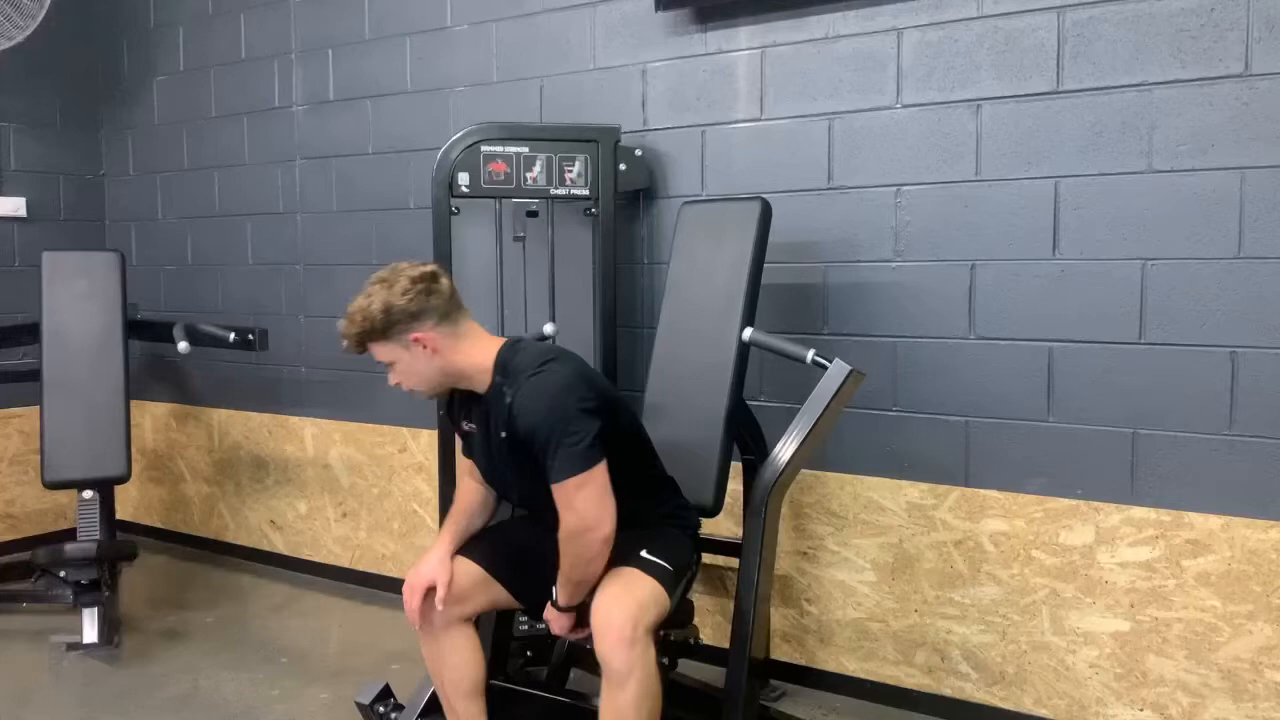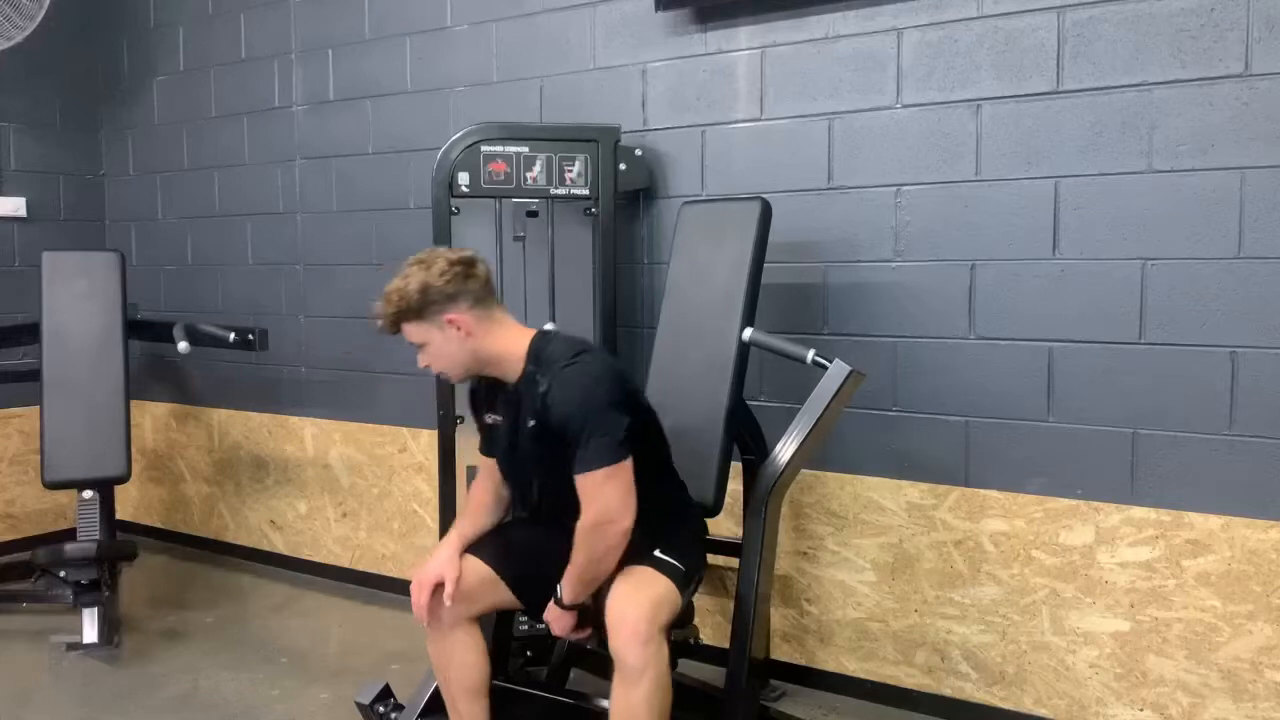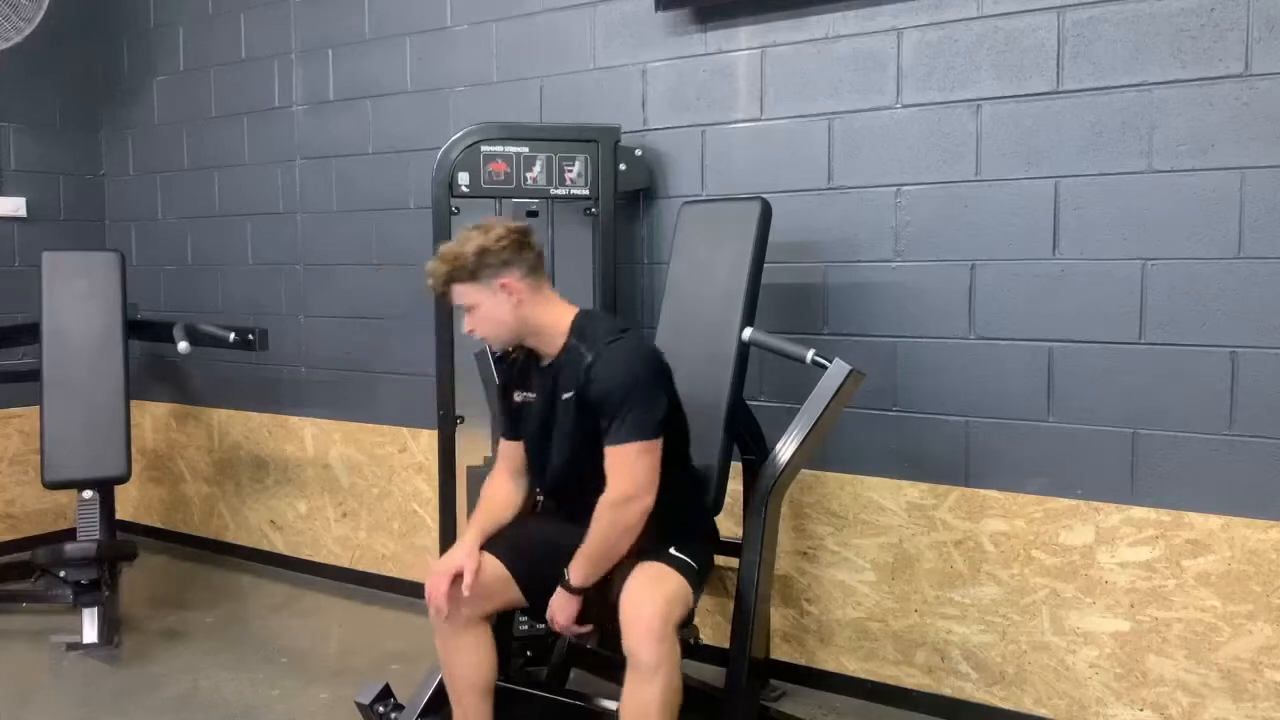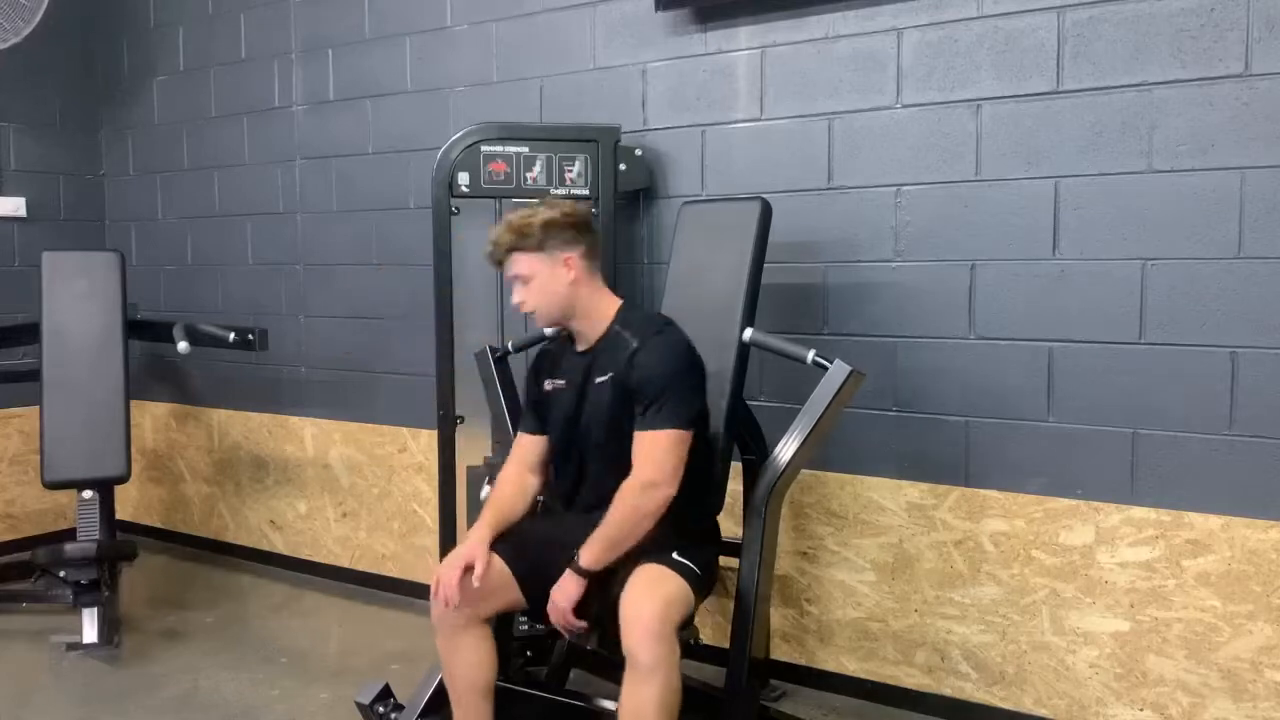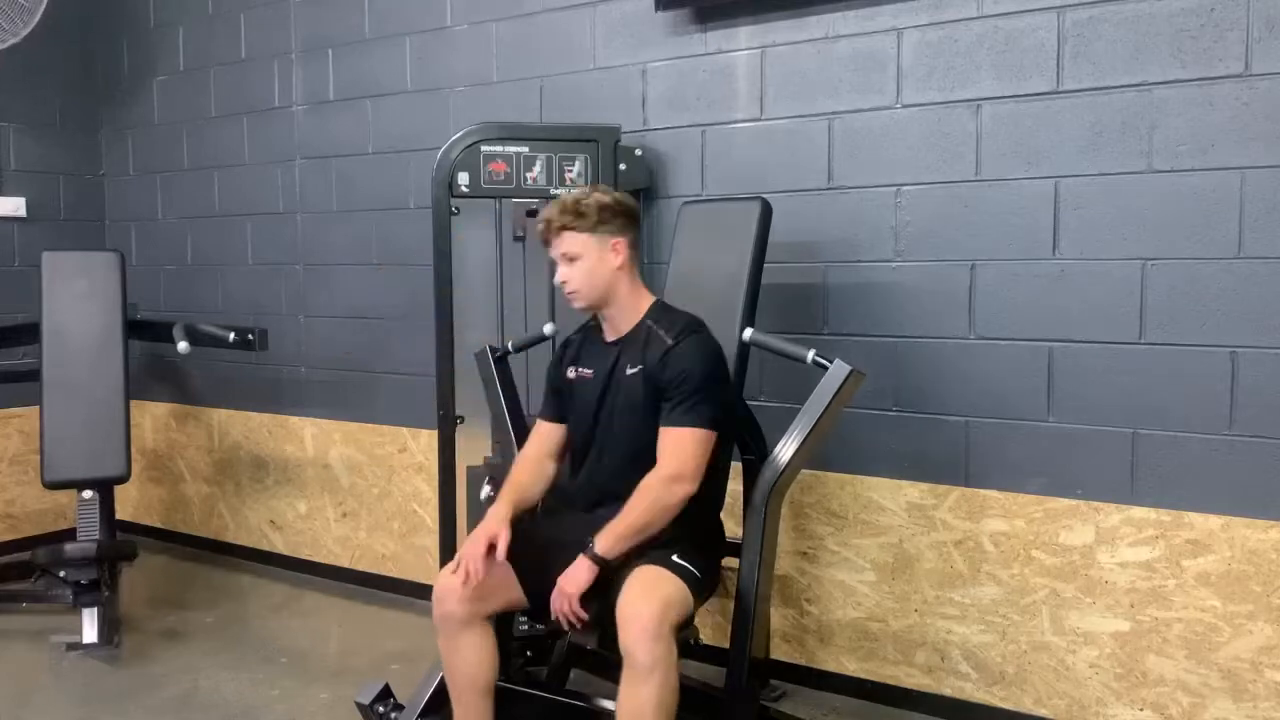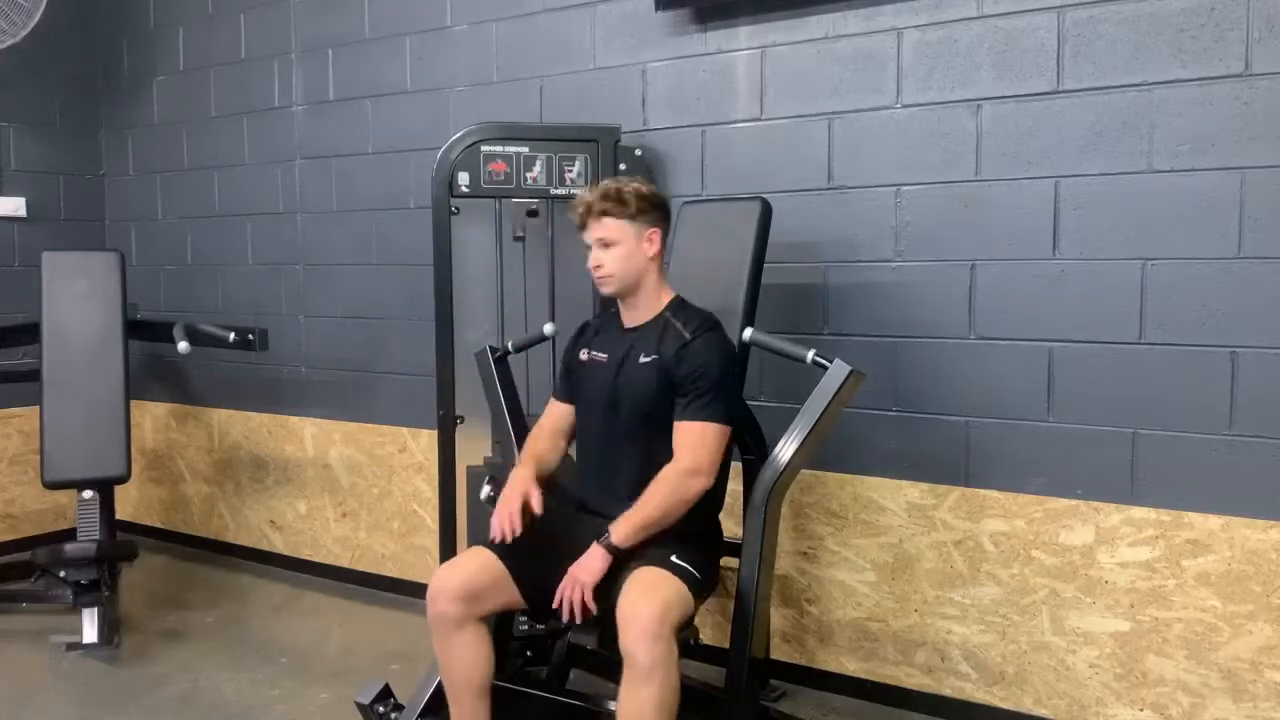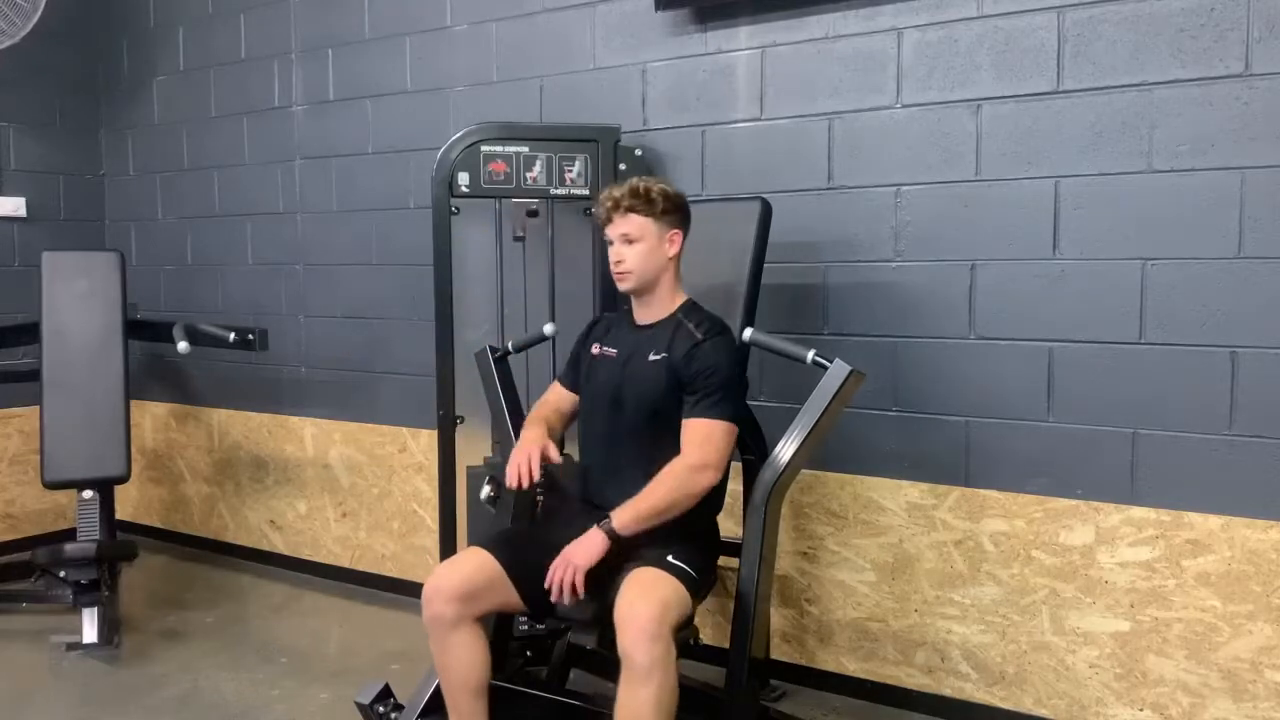
dt=0.1s
person 1, frame 1
left shoulder: (548, 389)
right shoulder: (462, 394)
left elbow: (591, 525)
right elbow: (478, 482)
left wrist: (566, 603)
right wrist: (441, 550)
left hip: (641, 530)
left knee: (616, 630)
right knee: (433, 600)
person 1, frame 2
left shoulder: (579, 381)
right shoulder: (489, 386)
left elbow: (611, 520)
right elbow: (494, 483)
left wrist: (570, 601)
right wrist: (451, 546)
left hip: (656, 534)
left knee: (630, 627)
right knee: (442, 599)
person 1, frame 3
left shoulder: (618, 360)
right shoulder: (517, 368)
left elbow: (630, 499)
right elbow: (510, 473)
left wrist: (573, 588)
right wrist: (469, 541)
left hip: (661, 530)
right hip: (569, 525)
left knee: (644, 621)
right knee: (452, 593)
person 1, frame 4
left shoulder: (657, 350)
right shoulder: (549, 360)
left elbow: (654, 485)
right elbow: (525, 468)
left wrist: (579, 572)
right wrist: (479, 534)
left hip: (668, 531)
right hip: (575, 525)
left knee: (644, 620)
right knee: (456, 592)
person 1, frame 5
left shoulder: (684, 347)
right shoulder: (575, 349)
left elbow: (676, 478)
right elbow: (544, 450)
left wrist: (591, 560)
right wrist: (496, 517)
left hip: (669, 534)
right hip: (579, 520)
left knee: (642, 620)
right knee: (455, 591)
person 1, frame 6
left shoulder: (699, 342)
right shoulder: (589, 336)
left elbow: (693, 472)
right elbow: (555, 425)
left wrist: (605, 549)
right wrist: (523, 474)
left hip: (670, 534)
right hip: (580, 520)
left knee: (643, 621)
right knee: (449, 591)
person 1, frame 7
left shoulder: (708, 346)
right shoulder: (601, 330)
left elbow: (700, 468)
right elbow: (558, 405)
left wrist: (605, 533)
right wrist: (531, 433)
left hip: (668, 533)
right hip: (585, 523)
left knee: (640, 620)
right knee: (444, 592)
